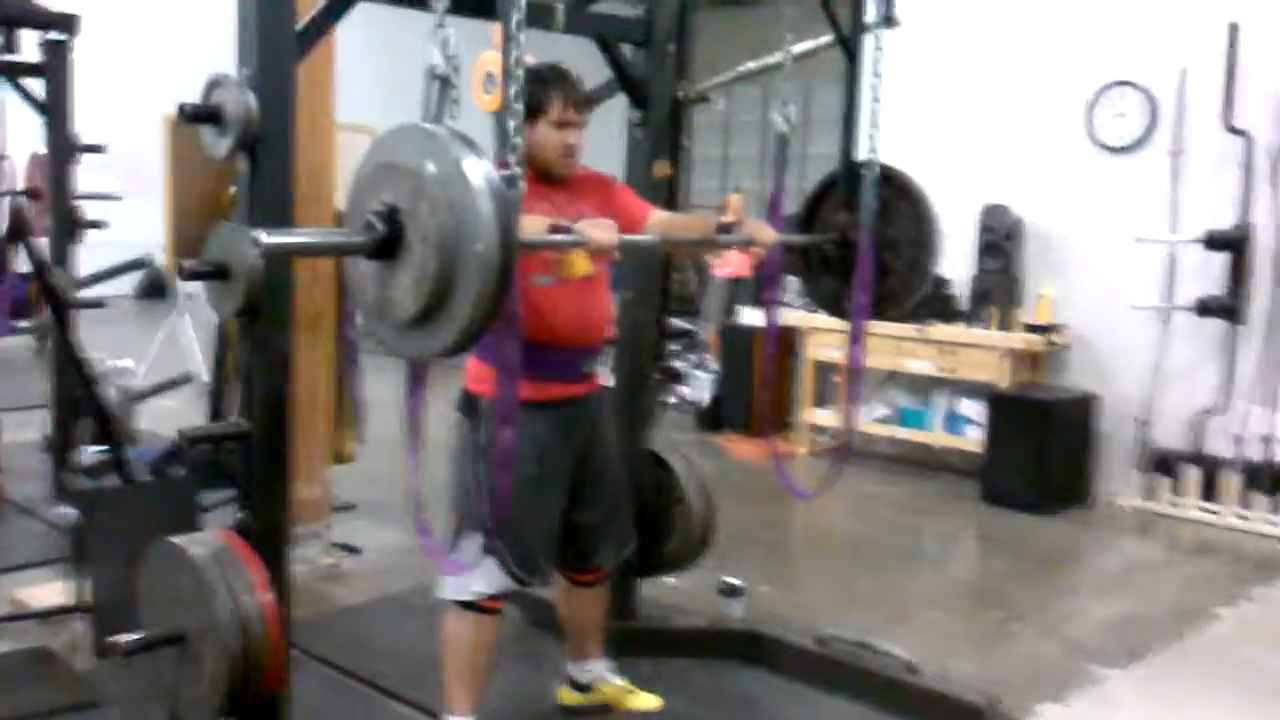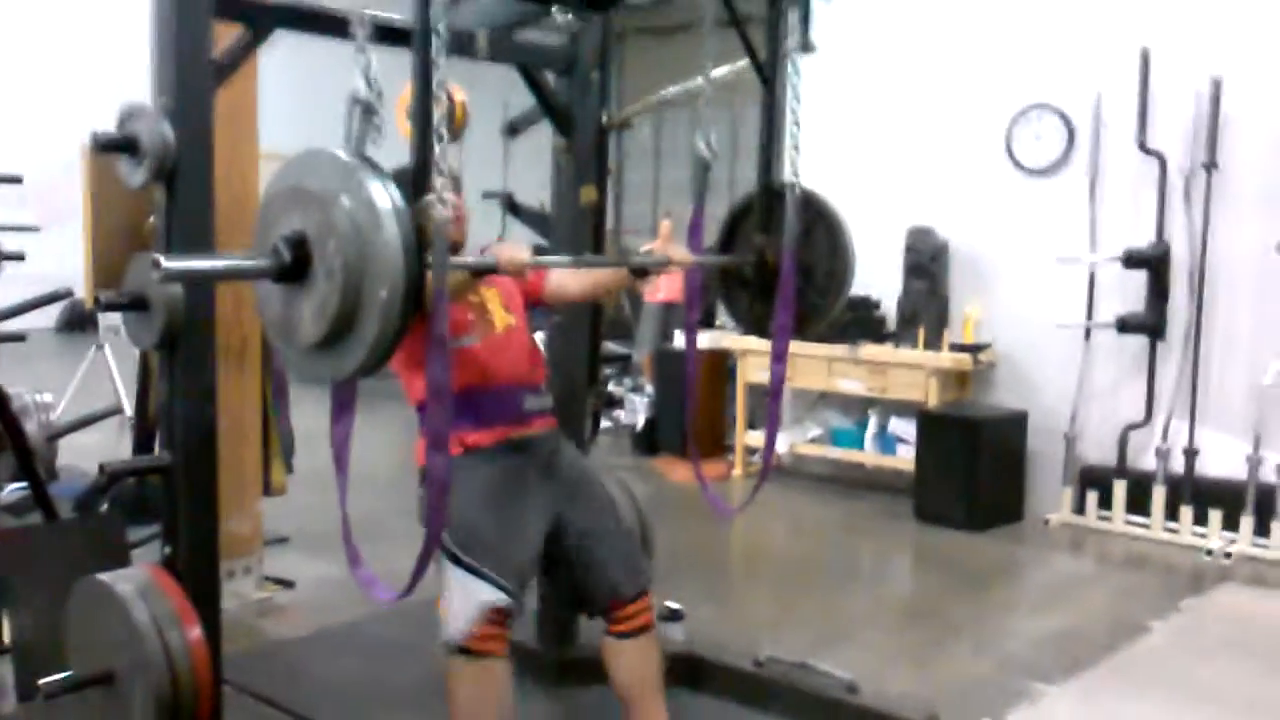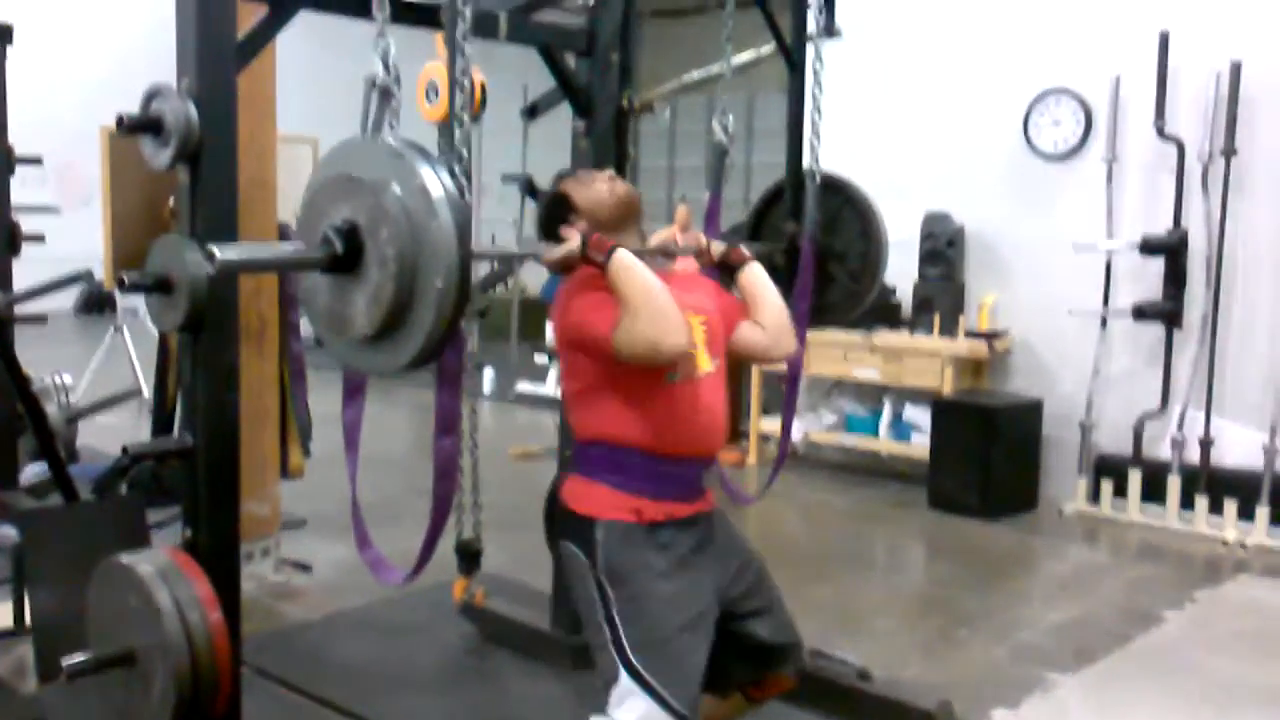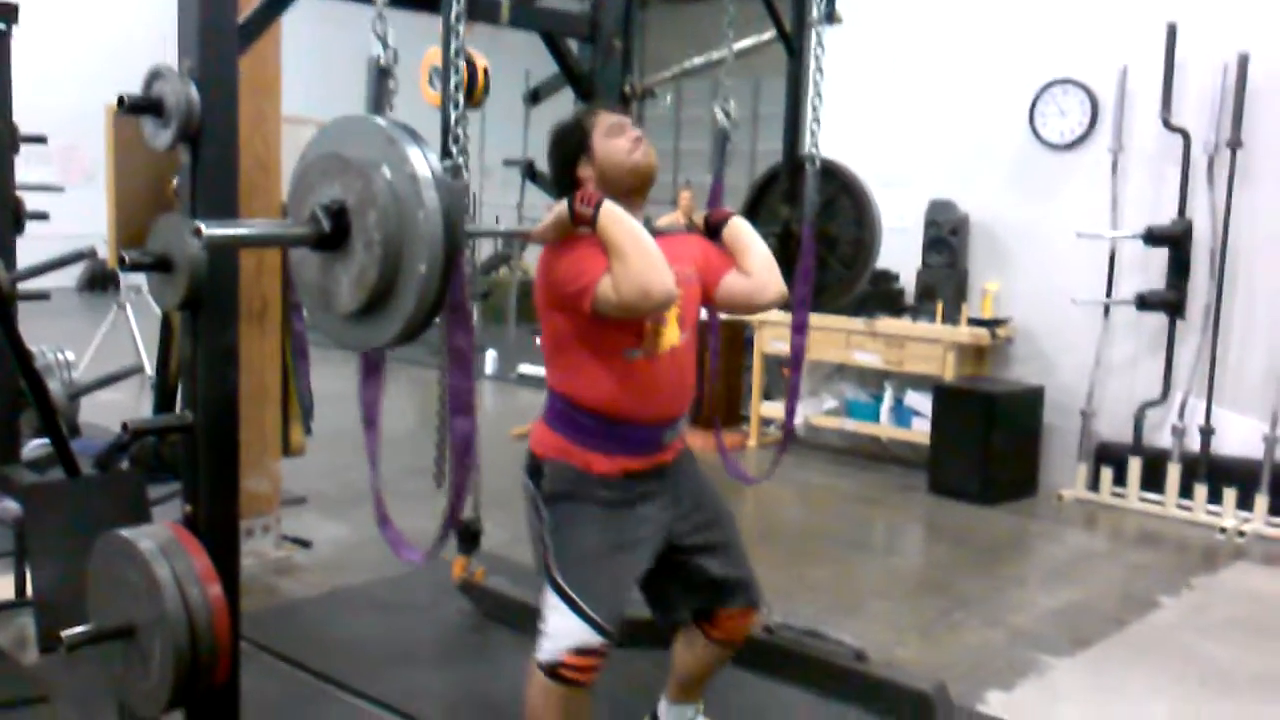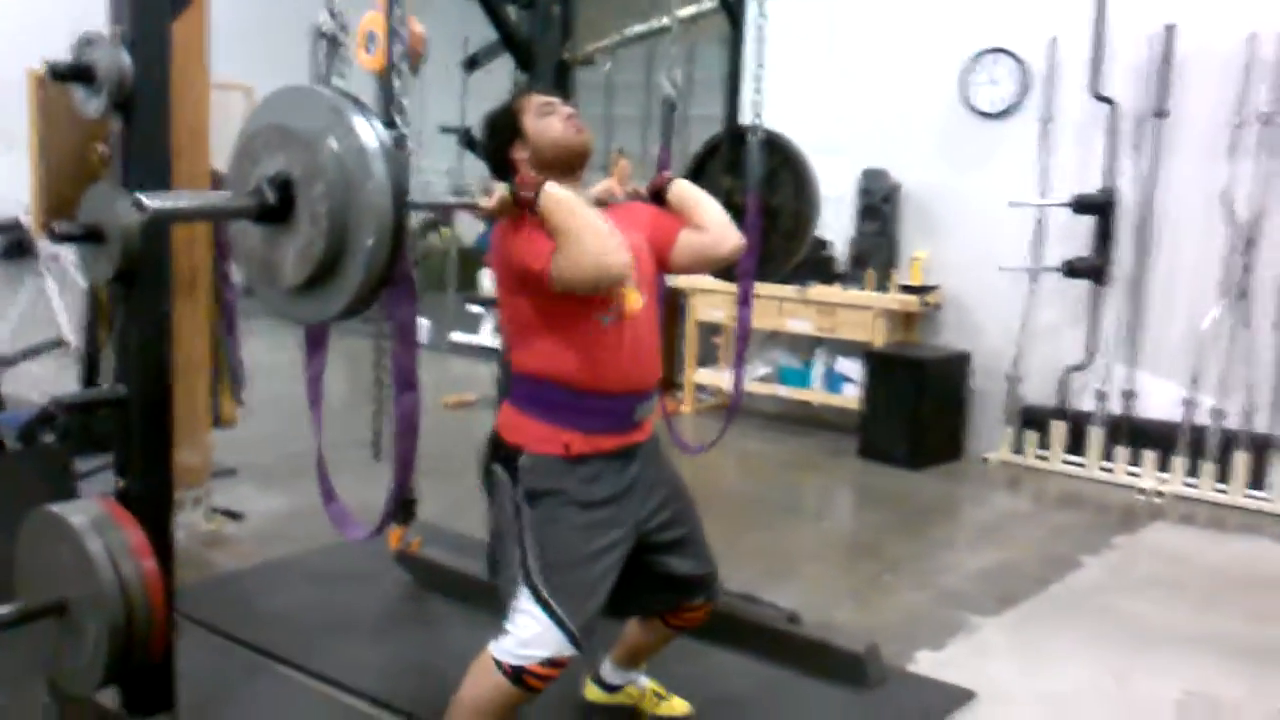
dt=1s
person 1, frame 1
left shoulder: (594, 187)
left elbow: (663, 225)
left wrist: (732, 228)
right wrist: (571, 231)
left hip: (582, 397)
right hip: (509, 402)
left knee: (592, 550)
right knee: (485, 565)
person 1, frame 2
left shoulder: (505, 271)
left elbow: (576, 285)
right elbow: (421, 295)
right wrist: (487, 264)
left hip: (547, 447)
right hip: (469, 458)
left knee: (628, 592)
right knee: (485, 610)
person 1, frame 3
left shoulder: (694, 286)
right shoulder: (587, 292)
left elbow: (777, 343)
right elbow: (667, 341)
left wrist: (734, 258)
right wrist: (607, 253)
left hip: (696, 516)
right hip: (619, 524)
left knee: (772, 659)
person 1, frame 4
left shoulder: (685, 248)
right shoulder: (574, 254)
left elbow: (766, 290)
right elbow: (651, 293)
left wrist: (723, 221)
right wrist: (595, 211)
left hip: (665, 465)
right hip: (580, 475)
left knee: (731, 604)
right knee: (577, 638)
person 1, frame 5
left shoulder: (632, 218)
right shoulder: (525, 230)
left elbow: (723, 243)
right elbow: (606, 266)
left wrist: (667, 185)
right wrist: (535, 192)
left hip: (634, 449)
right hip: (555, 461)
left knee: (690, 591)
right knee: (540, 643)
